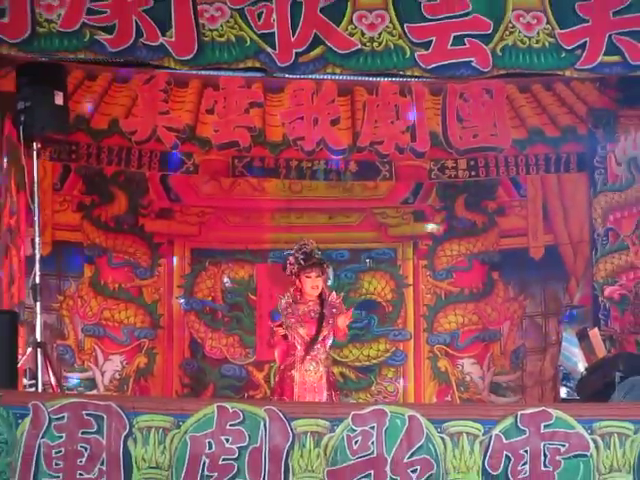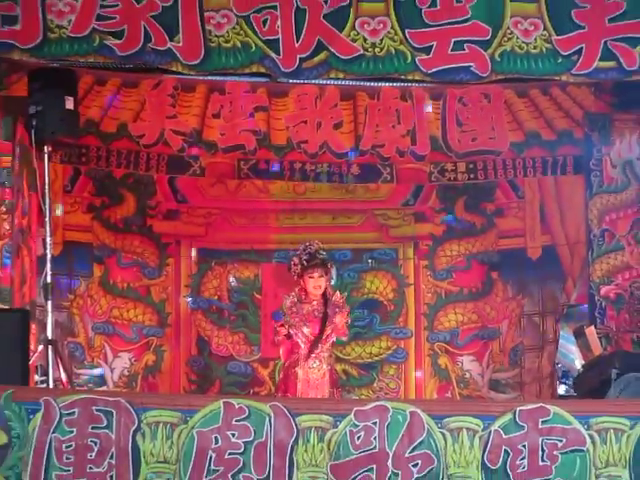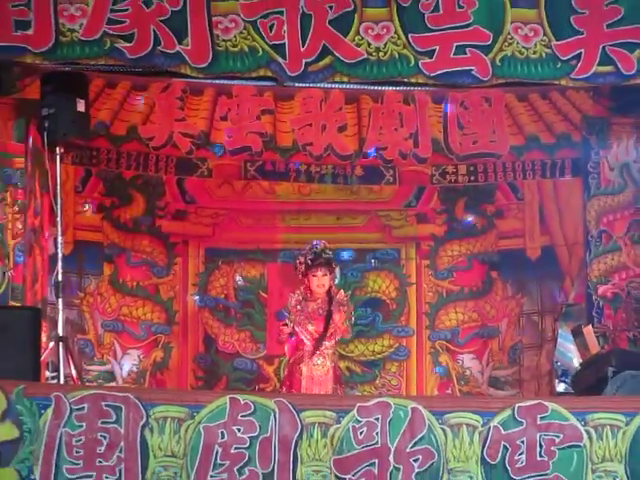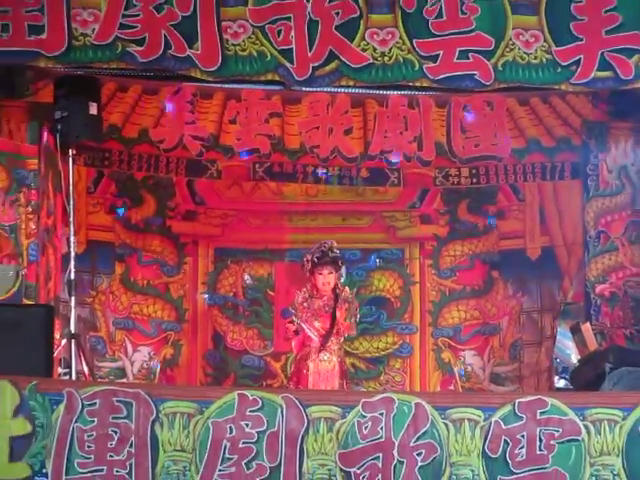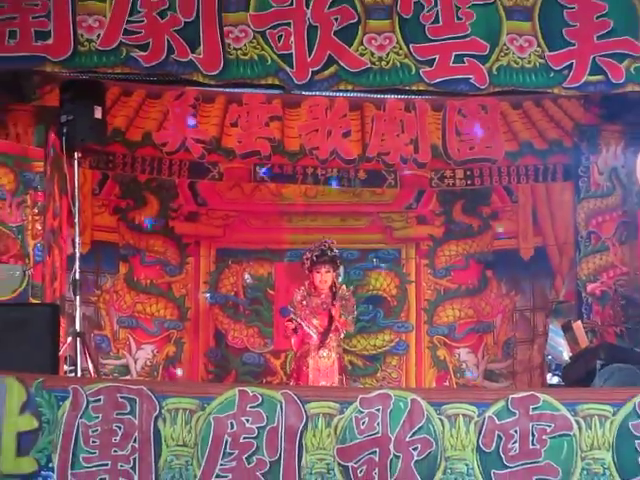
dt=0.1s
person 1, frame 1
left shoulder: (332, 304)
right shoulder: (287, 306)
left elbow: (340, 337)
right elbow: (277, 343)
left wrist: (341, 327)
right wrist: (278, 334)
left hip: (320, 374)
right hip: (293, 373)
person 1, frame 2
left shoulder: (335, 304)
right shoulder: (292, 305)
left elbow: (344, 336)
right elbow: (284, 341)
left wrist: (340, 325)
right wrist: (281, 334)
left hip: (323, 371)
right hip: (297, 370)
person 1, frame 3
left shoulder: (339, 302)
right shoulder: (297, 302)
left elbow: (347, 335)
right elbow: (289, 338)
left wrist: (340, 324)
right wrist: (285, 333)
left hip: (327, 368)
right hip: (301, 367)
person 1, frame 4
left shoulder: (345, 299)
right shoulder: (303, 299)
left elbow: (352, 332)
right elbow: (296, 334)
left wrist: (343, 321)
right wrist: (291, 329)
left hip: (333, 363)
right hip: (308, 363)
person 1, frame 5
left shoulder: (343, 297)
right shoulder: (302, 297)
left elbow: (350, 328)
right elbow: (295, 332)
left wrist: (339, 317)
right wrist: (291, 327)
left hip: (332, 360)
right hip: (308, 360)
